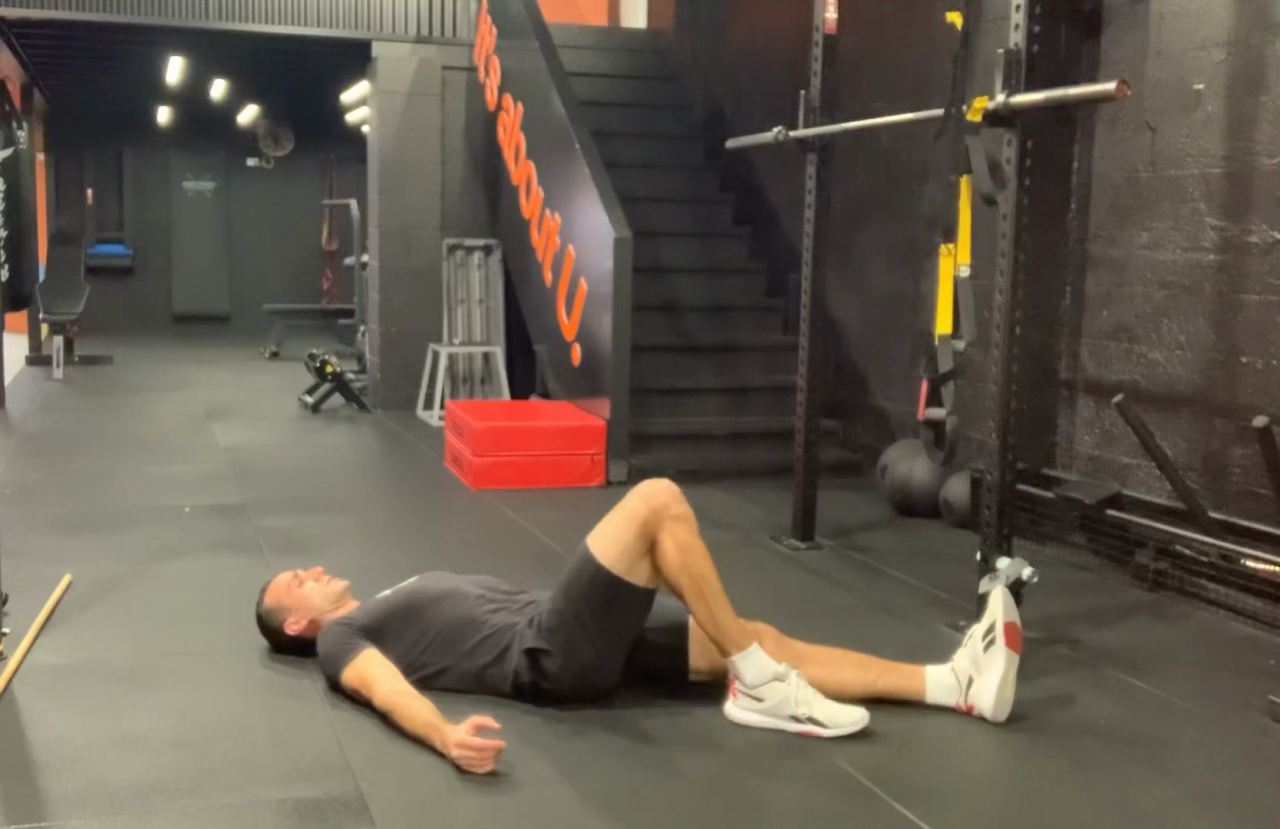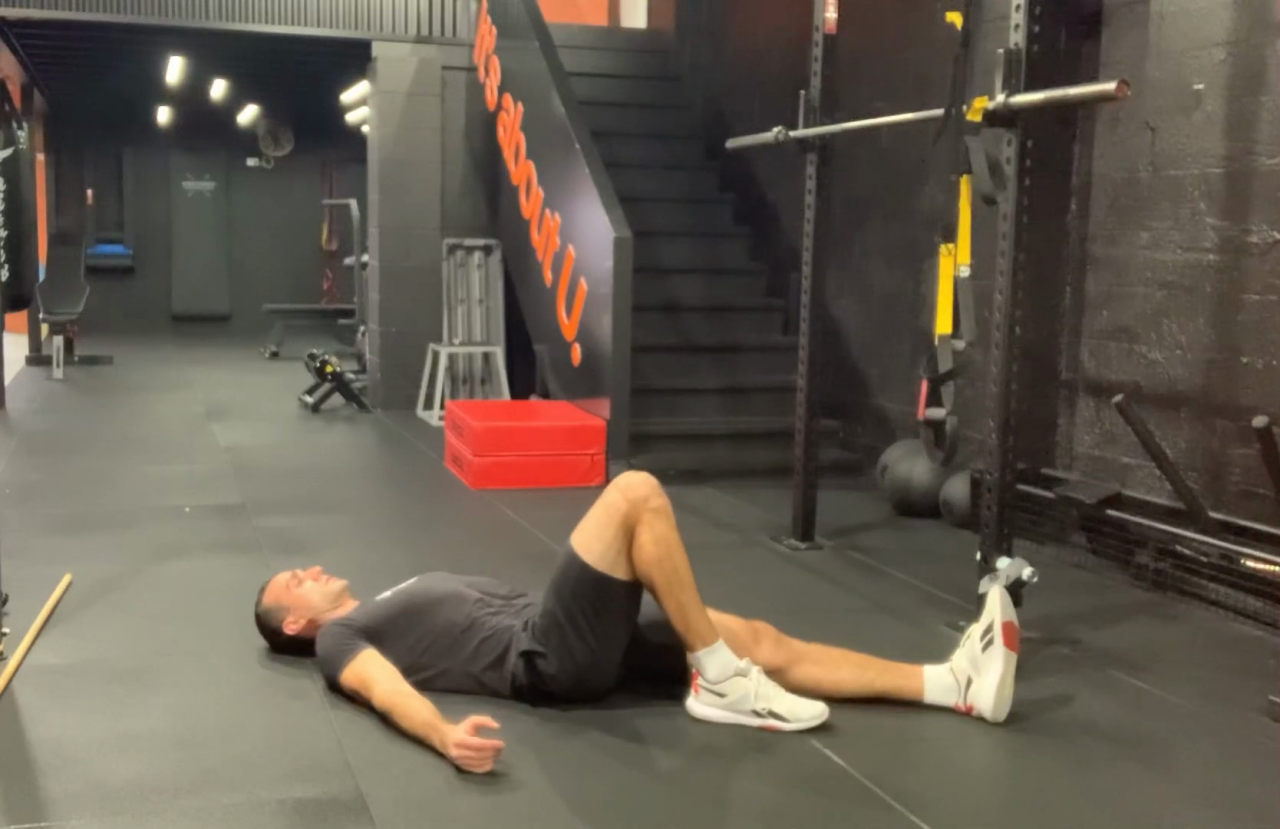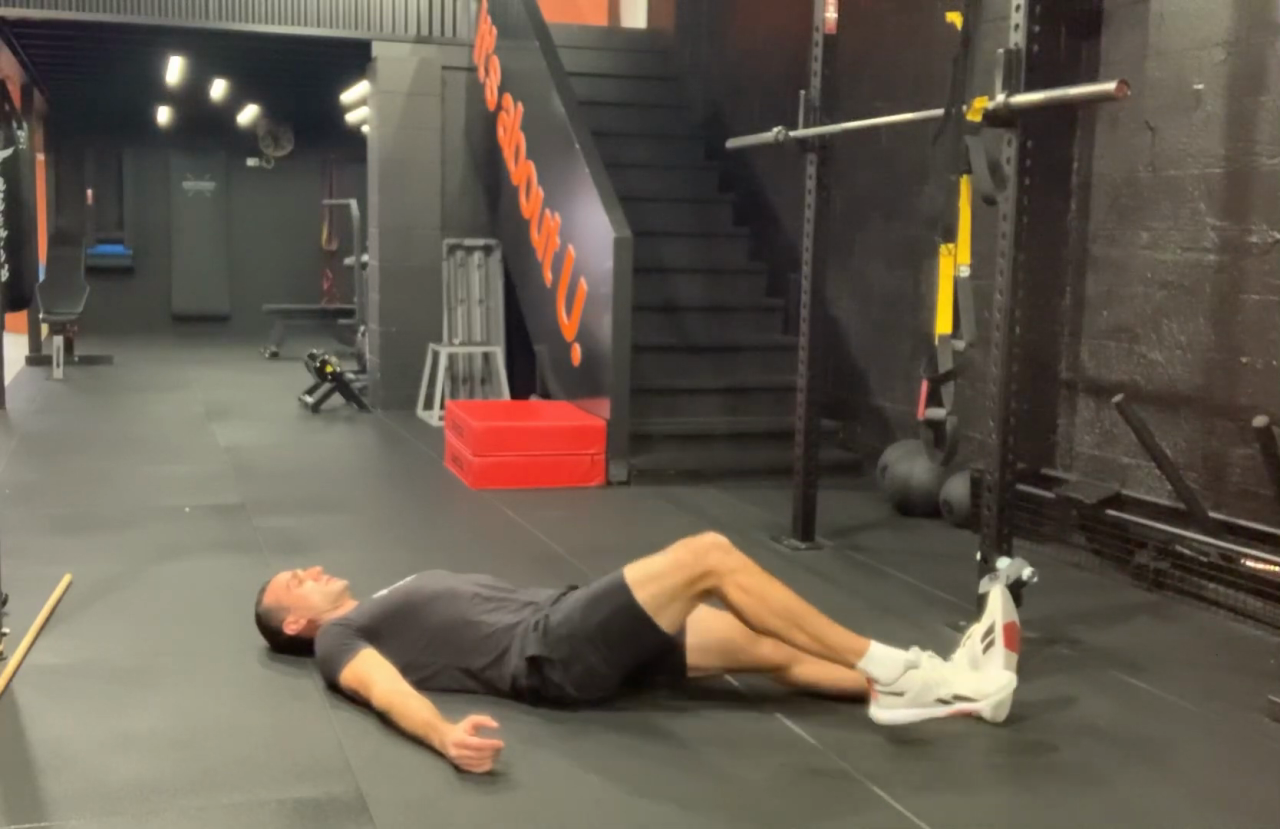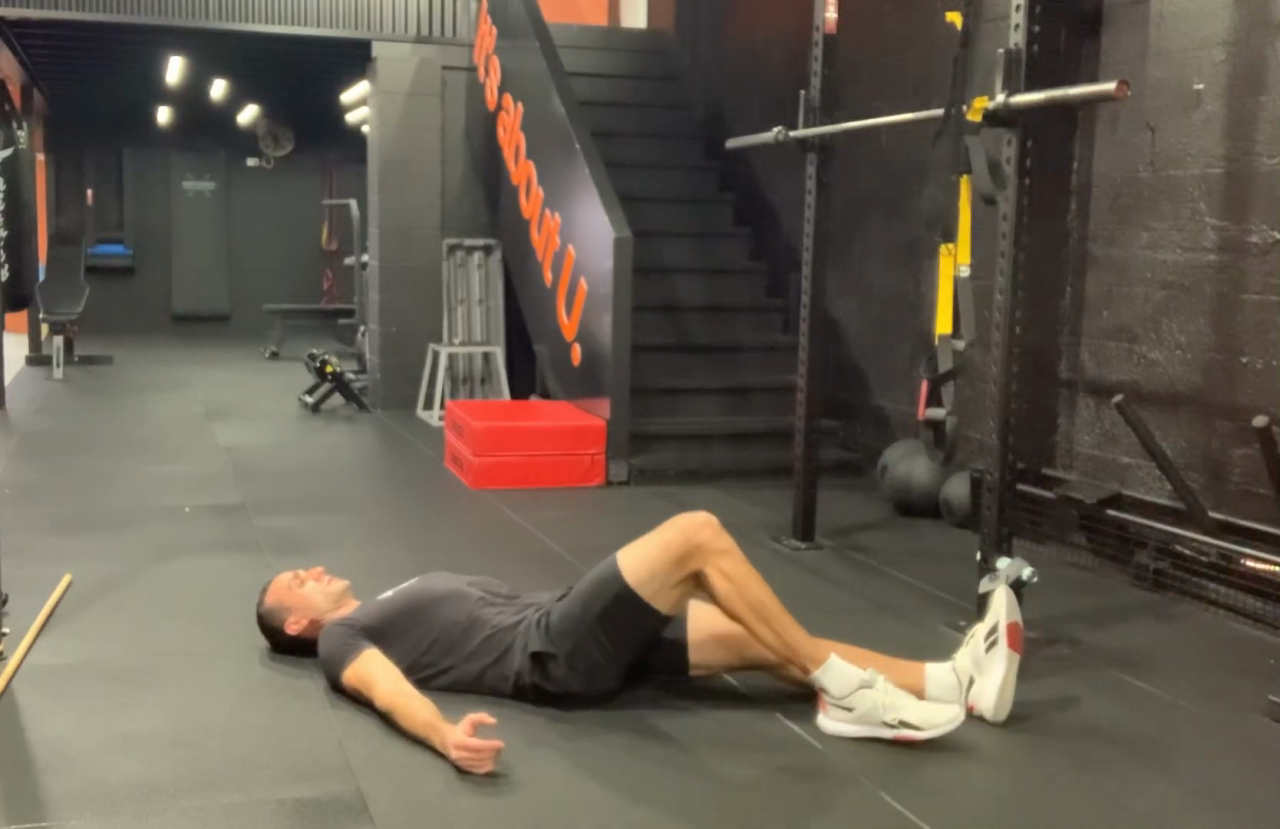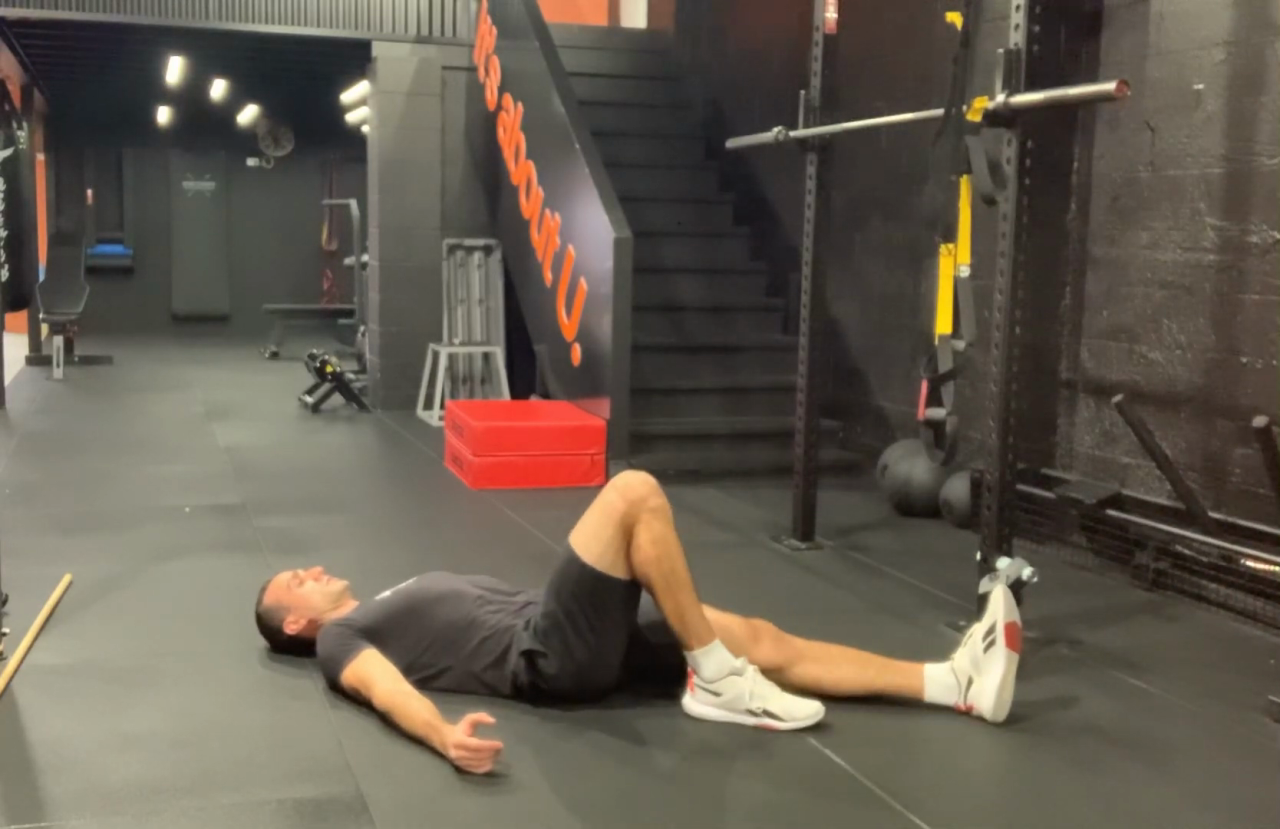
dt=1s
person 1, frame 1
left shoulder: (390, 605)
right shoulder: (341, 639)
right elbow: (386, 690)
right wrist: (445, 733)
left hip: (567, 633)
right hip: (552, 656)
left knee: (755, 638)
right knee: (658, 498)
left ankle: (958, 685)
right ankle: (760, 686)
person 1, frame 2
left shoulder: (393, 604)
right shoulder: (340, 639)
right elbow: (387, 689)
right wrist: (444, 735)
left hip: (572, 634)
right hip: (549, 656)
left knee: (762, 643)
right knee: (636, 492)
left ankle: (957, 684)
right ankle: (718, 681)
person 1, frame 3
left shoulder: (386, 607)
right shoulder: (340, 639)
right elbow: (387, 689)
right wrist: (444, 734)
left hip: (562, 617)
right hip: (554, 658)
left knee: (761, 645)
right knee: (706, 554)
left ankle: (929, 686)
right ankle: (893, 676)
person 1, frame 4
left shoulder: (390, 608)
right shoulder: (342, 640)
right elbow: (390, 690)
right wrist: (444, 735)
left hip: (568, 626)
right hip: (558, 655)
left knee: (758, 641)
right knee: (697, 533)
left ankle: (951, 680)
right ankle: (848, 693)
person 1, frame 5
left shoulder: (392, 606)
right shoulder: (341, 640)
right elbow: (386, 689)
right wrist: (444, 734)
left hip: (578, 636)
right hip: (549, 656)
left knee: (760, 640)
right knee: (635, 491)
left ankle: (957, 684)
right ankle: (715, 680)
